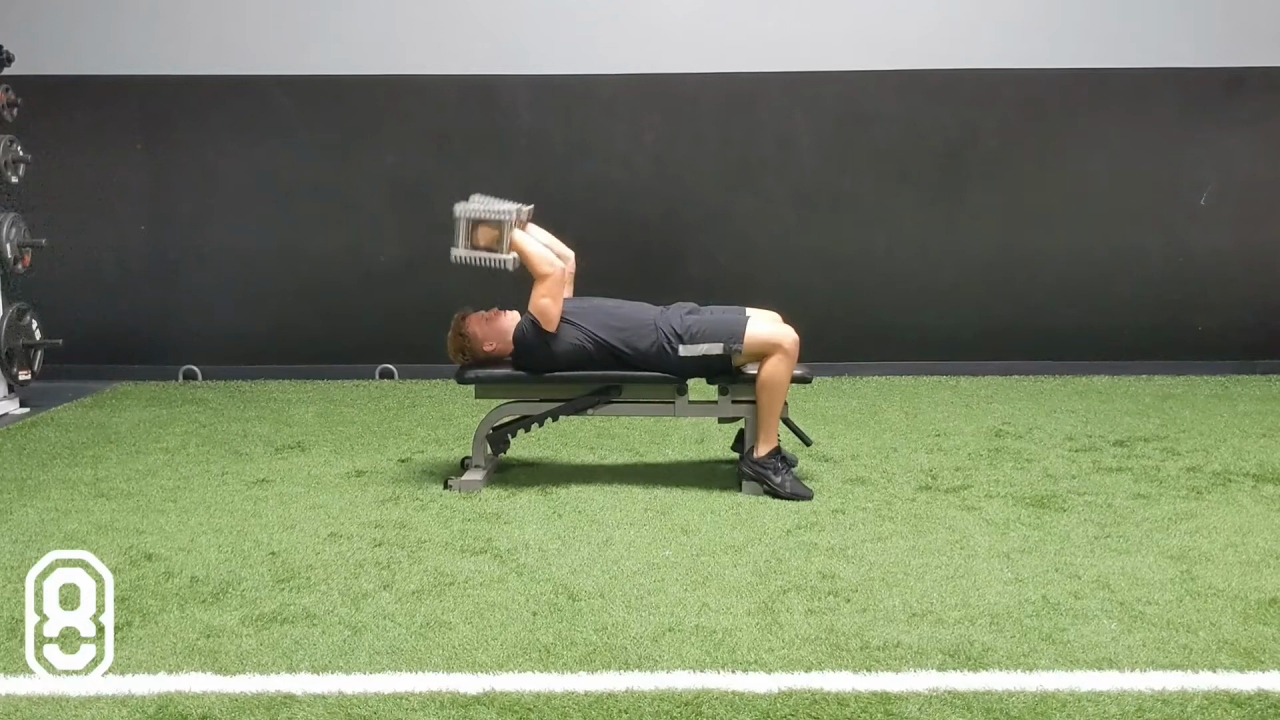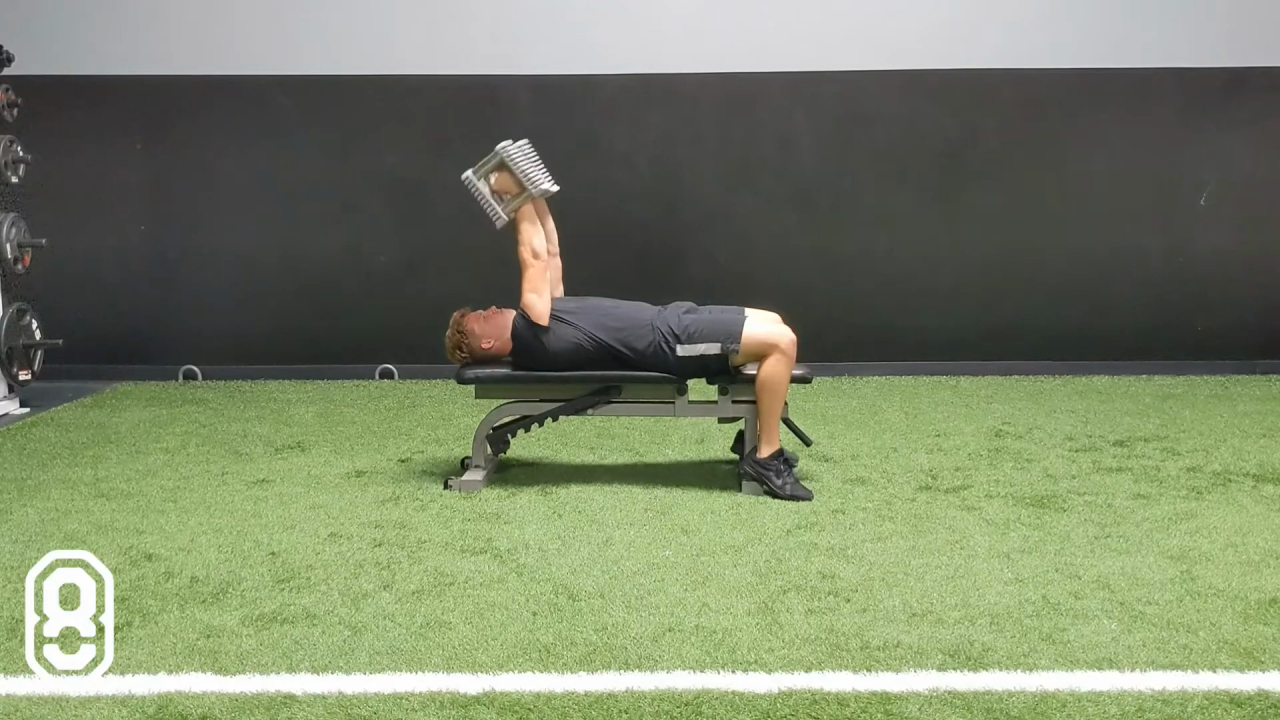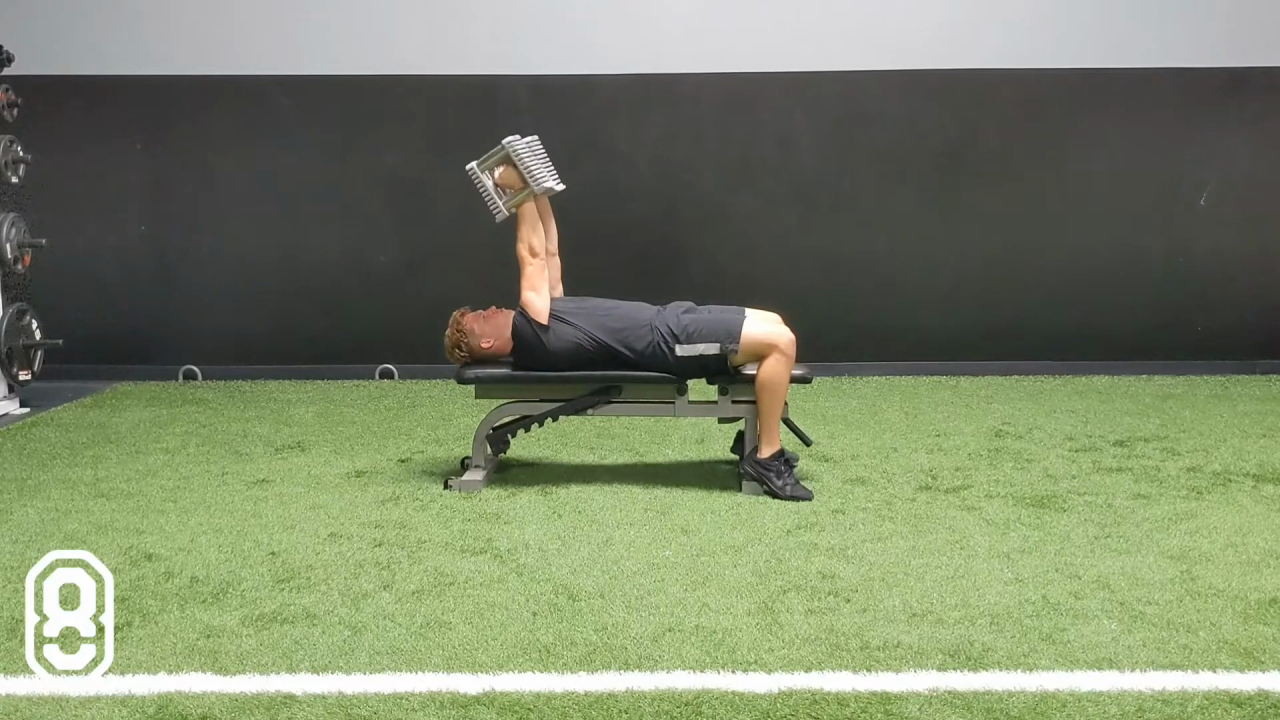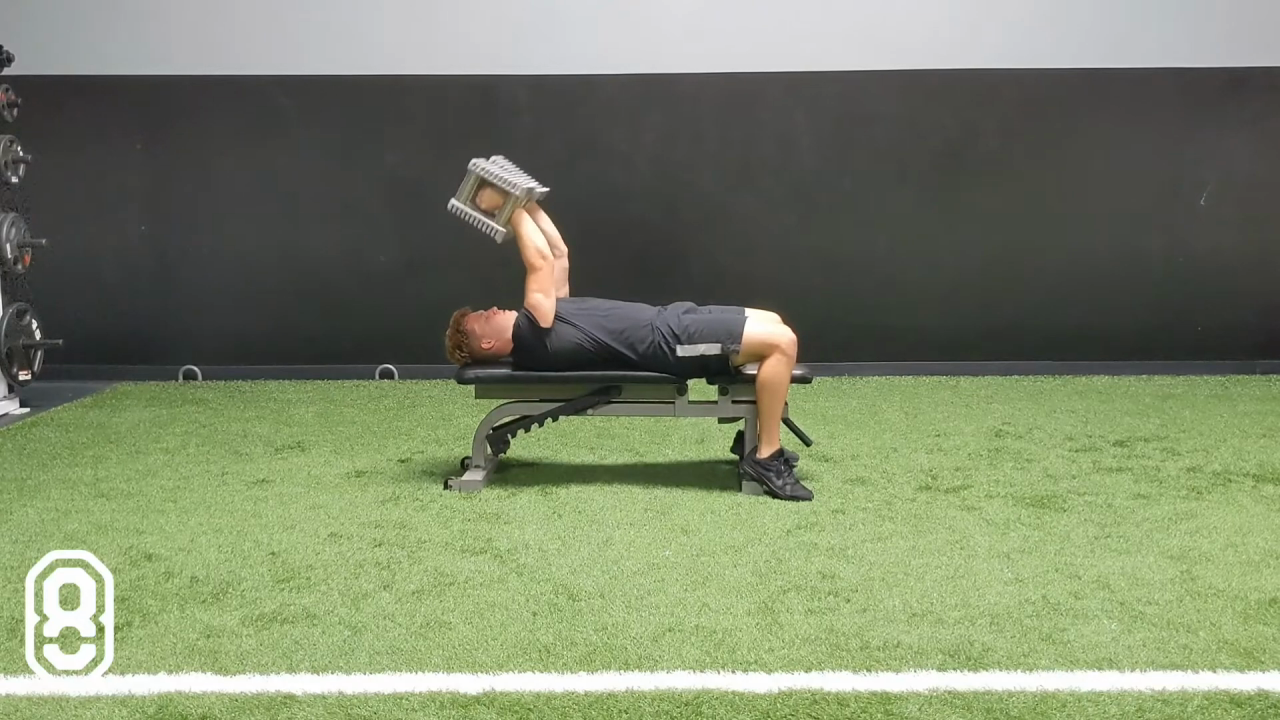
dt=0.3s
person 1, frame 1
left shoulder: (539, 328)
right shoulder: (530, 343)
left elbow: (566, 262)
right elbow: (551, 271)
left wrist: (517, 226)
right wrist: (505, 233)
left hip: (666, 323)
right hip: (667, 344)
left knee: (773, 324)
right knee: (783, 341)
left ankle: (761, 439)
right ankle: (763, 457)
person 1, frame 2
left shoulder: (538, 321)
right shoulder: (530, 340)
left elbow: (551, 256)
right elbow: (535, 259)
left wrist: (531, 195)
right wrist: (518, 195)
left hip: (665, 320)
right hip: (668, 342)
left knee: (772, 323)
right knee: (780, 342)
left ankle: (762, 436)
right ankle: (765, 457)
person 1, frame 3
left shoulder: (538, 323)
right shoulder: (529, 339)
left elbow: (550, 256)
right elbow: (532, 257)
left wrist: (536, 191)
right wrist: (520, 188)
left hip: (666, 322)
right hip: (666, 342)
left knee: (772, 325)
right knee: (780, 342)
left ankle: (763, 435)
right ankle: (766, 457)
person 1, frame 4
left shoulder: (535, 324)
right shoulder: (531, 340)
left elbow: (559, 258)
right elbow: (540, 261)
left wrist: (526, 203)
right wrist: (507, 205)
left hip: (665, 320)
right hip: (667, 341)
left knee: (772, 325)
right knee: (781, 342)
left ankle: (762, 438)
right ankle: (765, 458)
